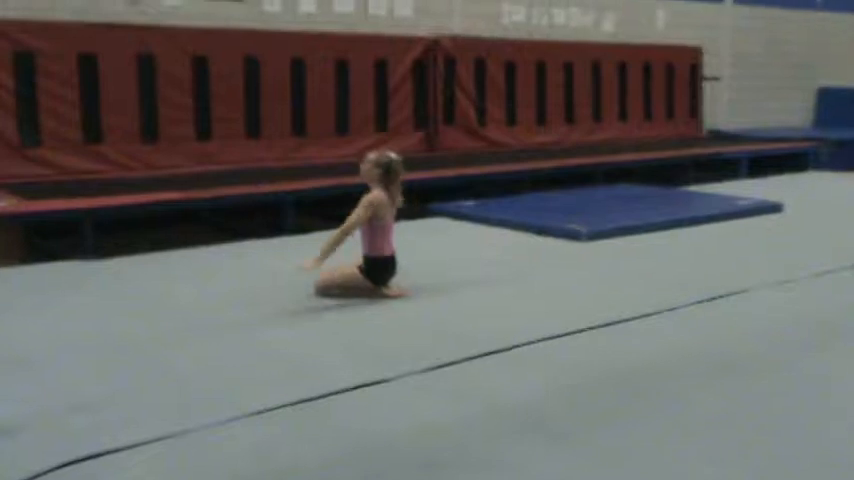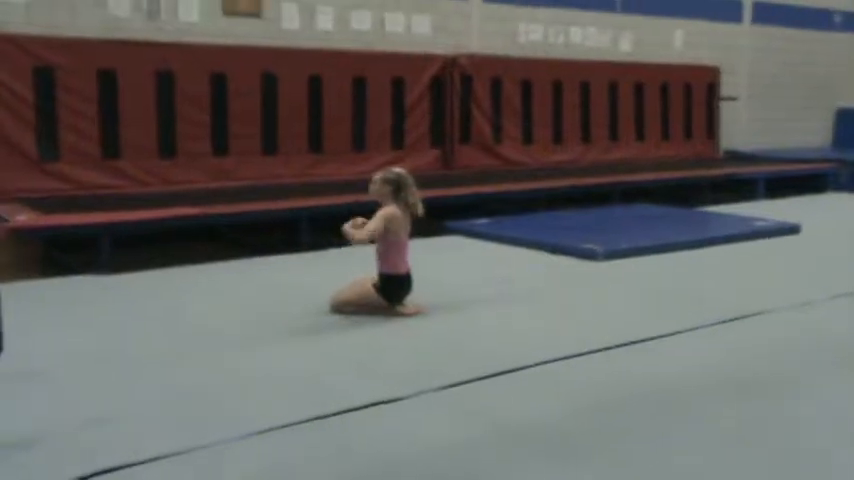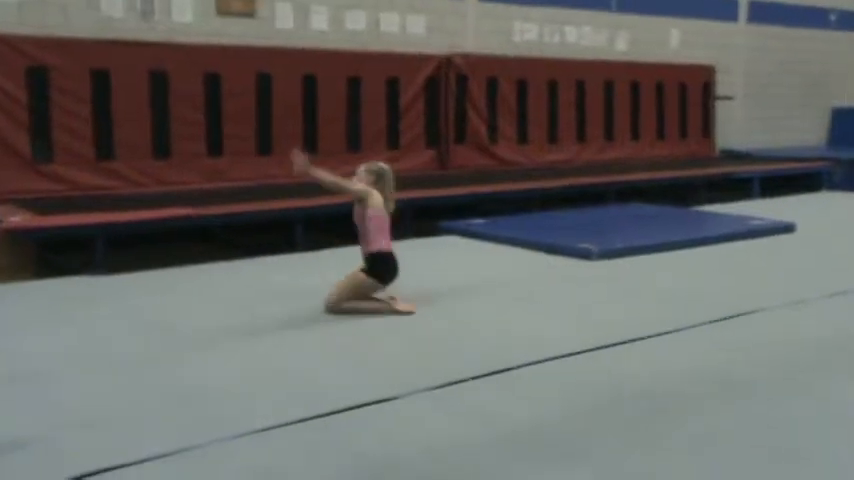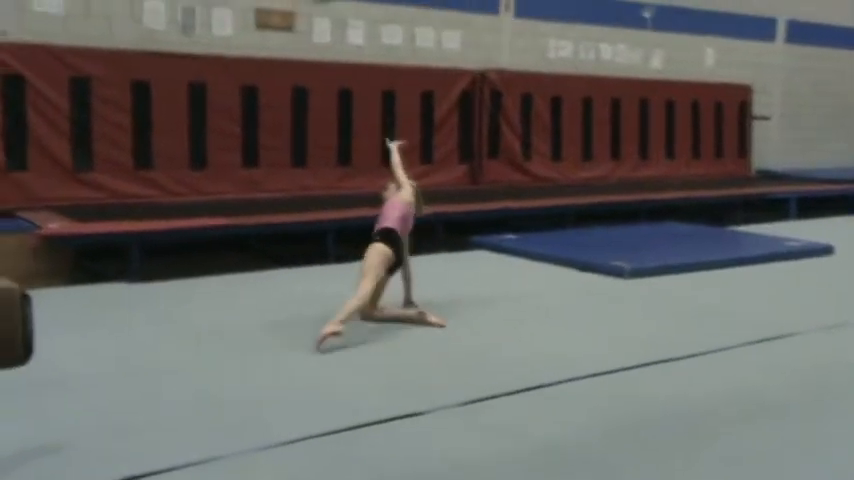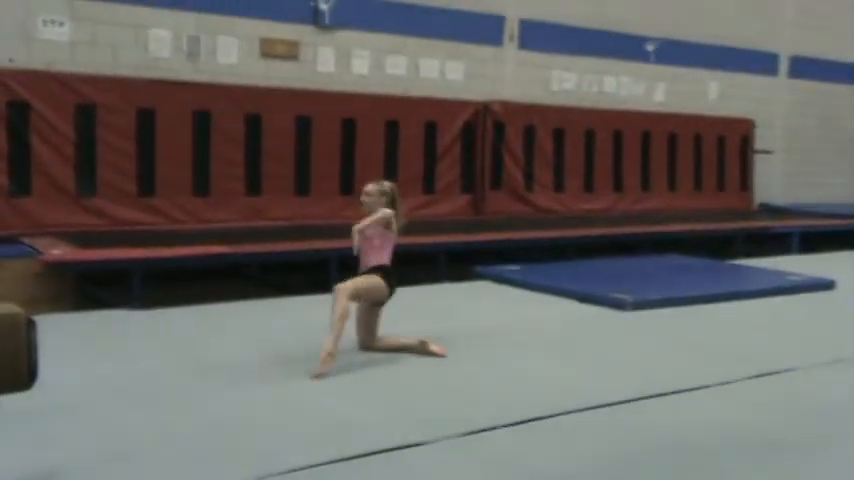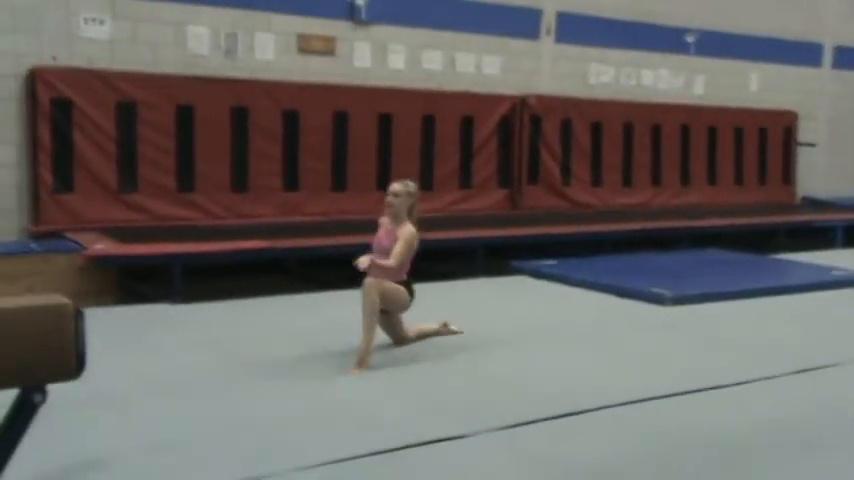
dt=0.4s
person 1, frame 1
left shoulder: (374, 199)
right shoulder: (384, 195)
left elbow: (345, 230)
left wrist: (317, 260)
left hip: (376, 266)
right hip: (384, 263)
left knee: (322, 285)
right knee: (329, 275)
left ankle: (380, 290)
right ankle: (379, 283)
person 1, frame 2
left shoulder: (387, 213)
right shoulder: (399, 211)
left elbow: (360, 238)
left wrist: (347, 228)
right wrist: (365, 225)
left hip: (393, 283)
right hip: (399, 279)
left knee: (337, 302)
right knee: (349, 290)
left ankle: (394, 307)
right ankle: (392, 302)
person 1, frame 3
left shoulder: (367, 192)
right shoulder: (376, 200)
left elbow: (338, 182)
left wrist: (308, 169)
left hip: (379, 265)
right hip: (385, 263)
left knee: (332, 303)
right knee: (340, 296)
left ankle: (388, 306)
right ankle: (386, 302)
person 1, frame 4
left shoulder: (405, 191)
right shoulder: (404, 217)
left elbow: (397, 165)
right elbow: (404, 260)
left wrist: (393, 147)
right wrist: (408, 298)
left hip: (385, 241)
left knee: (366, 286)
right knee: (366, 311)
left ankle: (337, 323)
right ankle: (415, 315)
person 1, frame 5
left shoulder: (387, 217)
right shoulder: (371, 223)
left elbow: (385, 211)
left wrist: (359, 227)
left hip: (380, 277)
right hip: (372, 277)
left knee: (340, 290)
right knee: (366, 342)
left ankle: (329, 352)
right ankle: (418, 344)
person 1, frame 6
left shoulder: (408, 232)
right shoulder: (383, 222)
left elbow: (393, 265)
left wrist: (371, 260)
left hip: (400, 292)
right hip: (382, 292)
left knee: (370, 284)
right knee: (400, 337)
left ankle: (364, 355)
right ankle: (439, 328)
